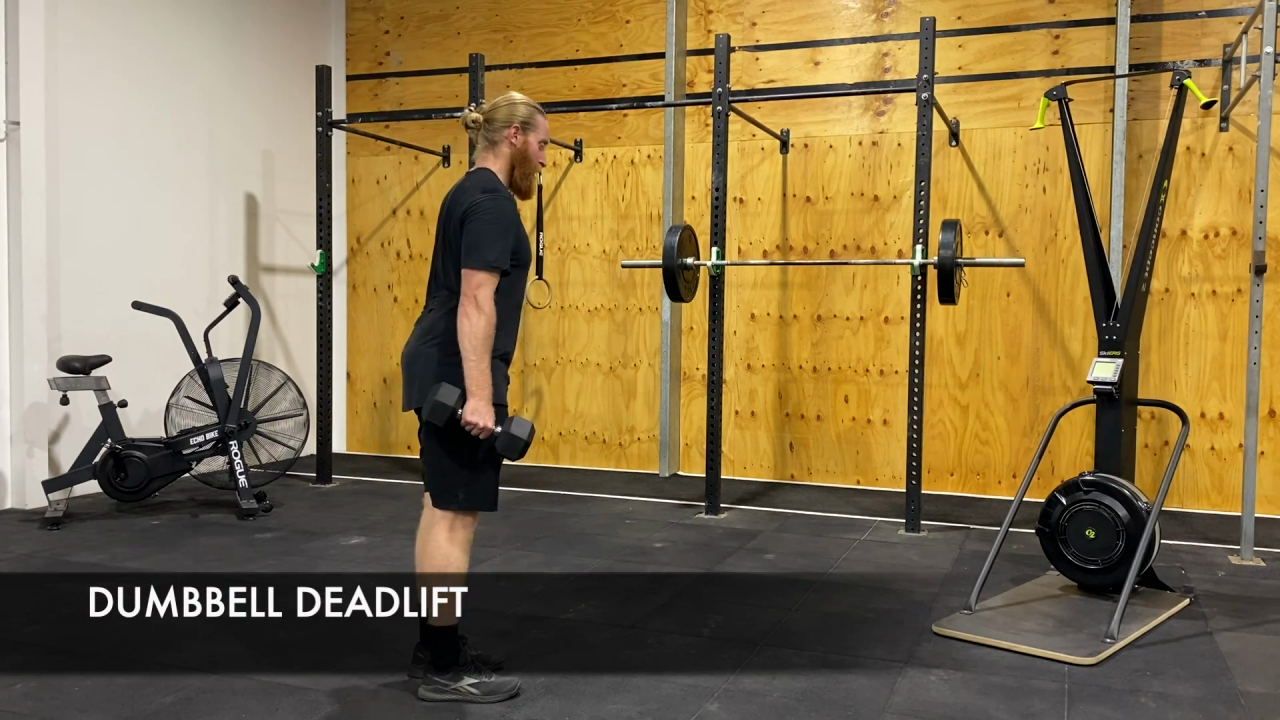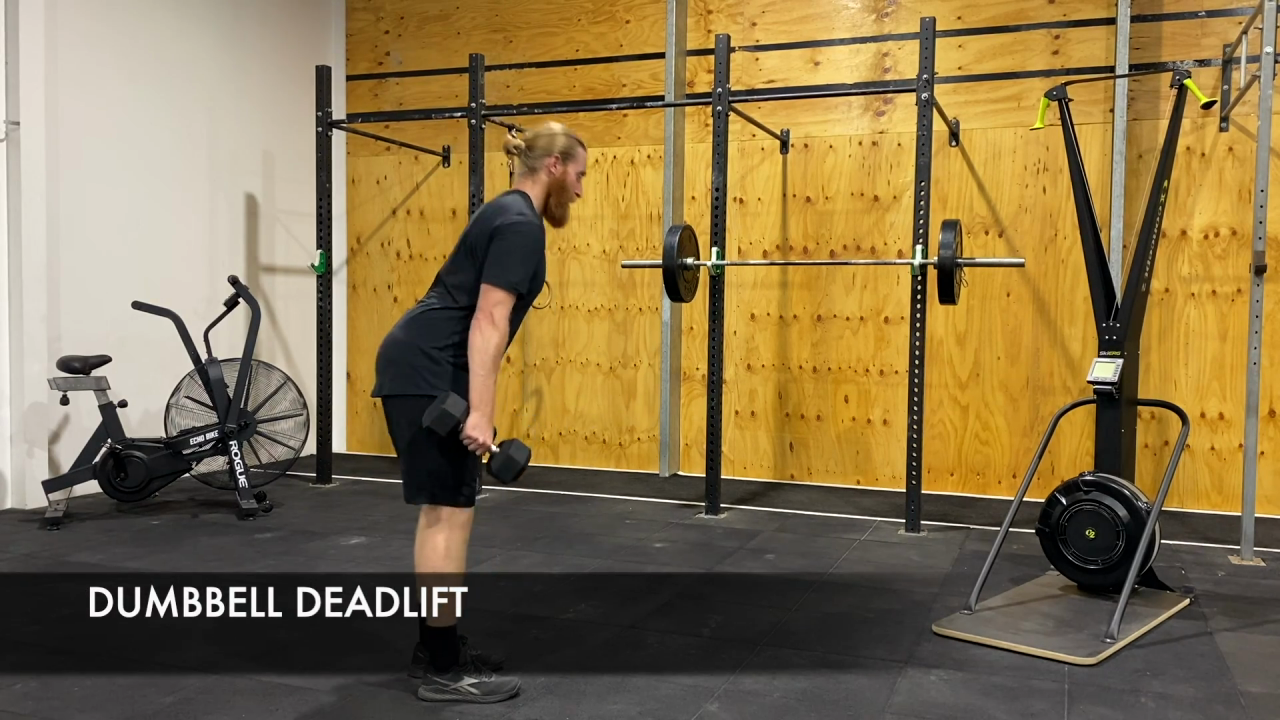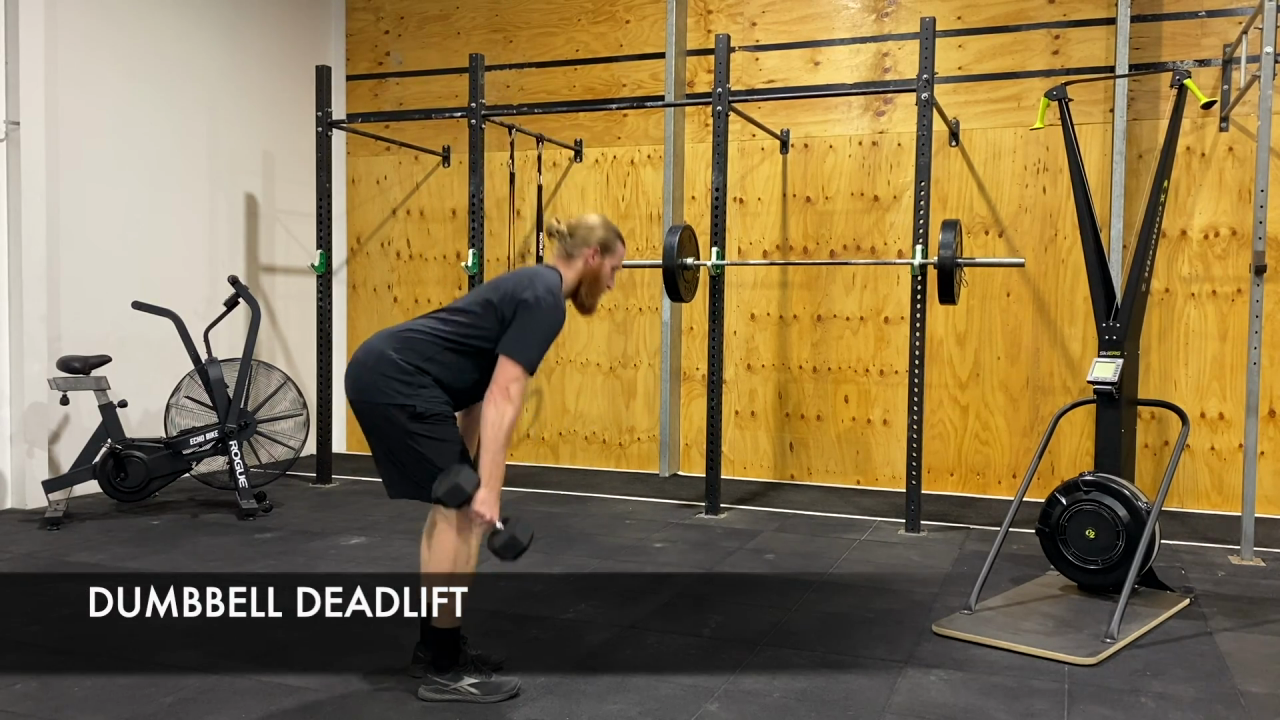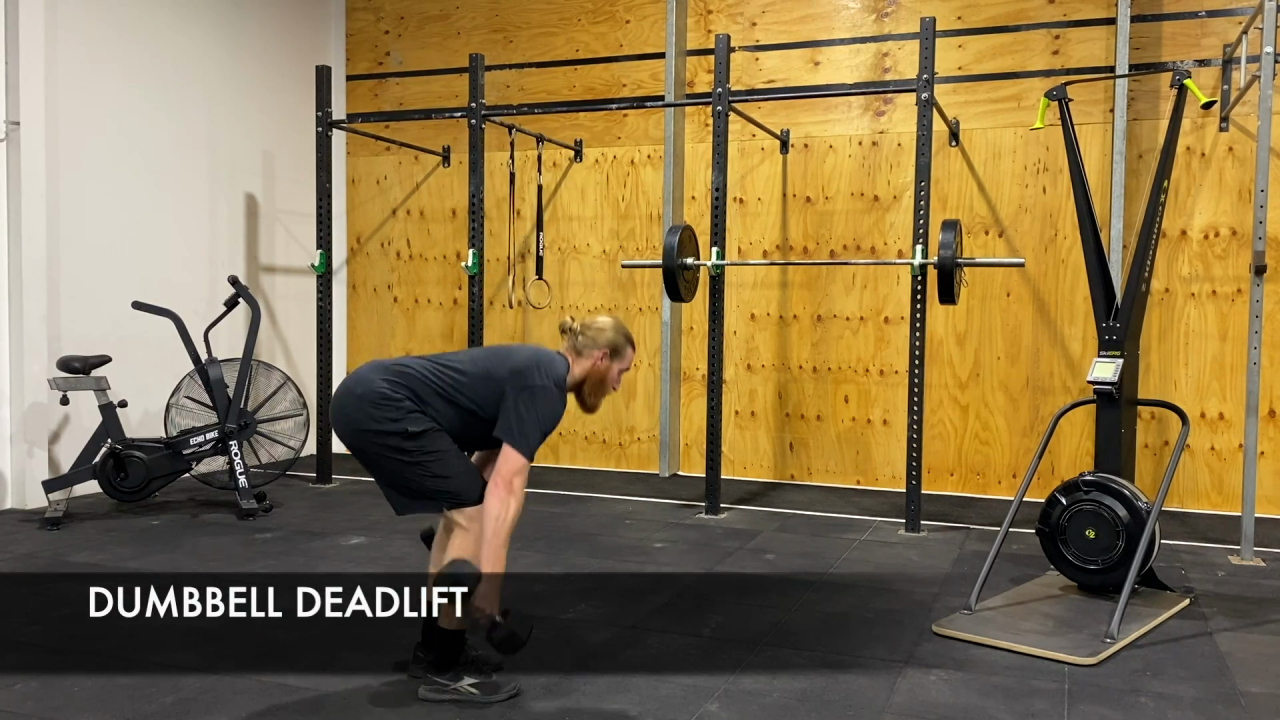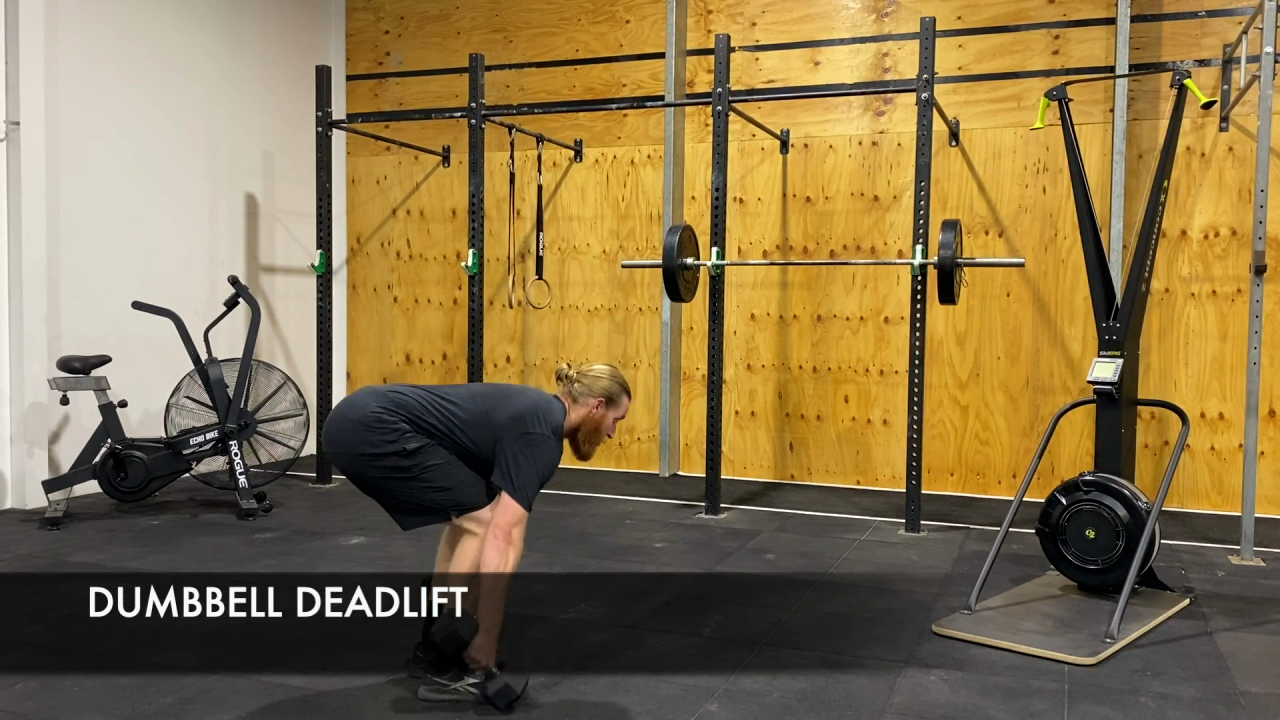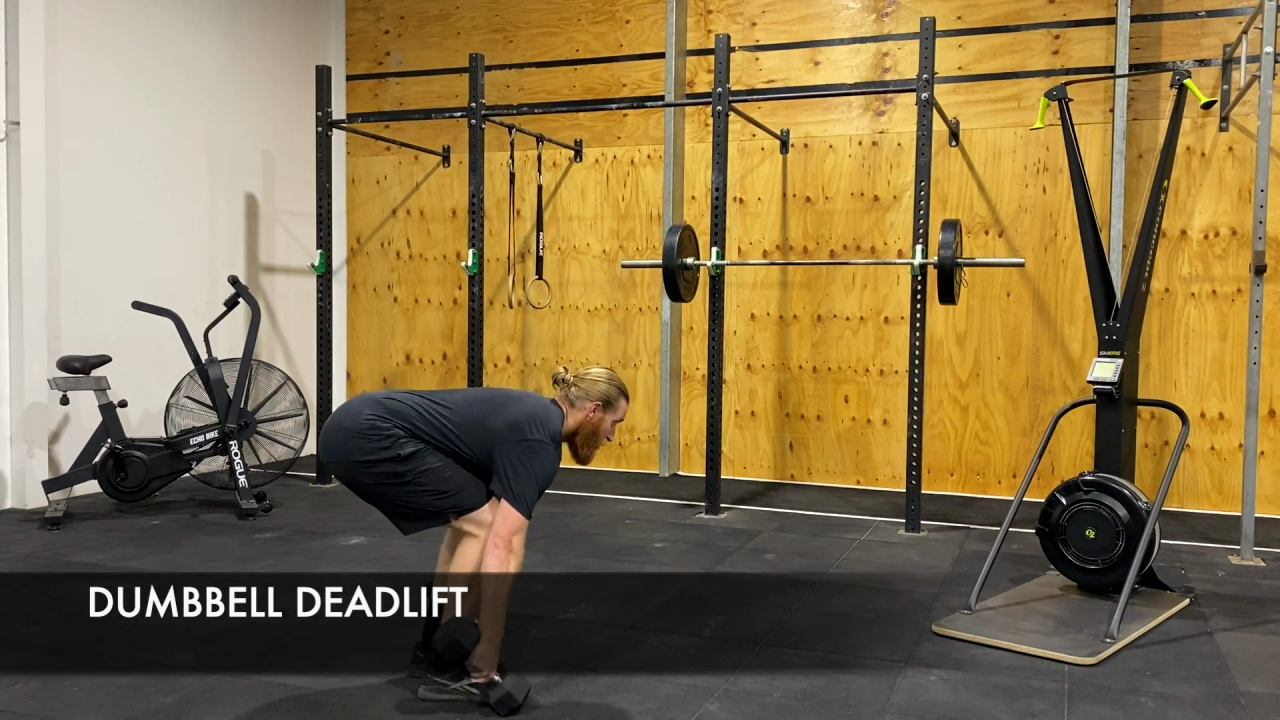
dt=0.3s
person 1, frame 1
left shoulder: (470, 194)
right shoulder: (491, 201)
right elbow: (475, 303)
right wrist: (480, 396)
left hip: (442, 370)
right hip: (459, 377)
left knee: (443, 508)
right knee: (455, 515)
left ankle: (436, 646)
right ankle: (444, 666)
person 1, frame 2
left shoulder: (507, 214)
right shoulder: (522, 225)
right elbow: (489, 322)
left wrist: (470, 405)
right wrist: (480, 414)
left hip: (415, 364)
right hip: (425, 372)
left knee: (441, 508)
right knee: (450, 511)
left ankle: (437, 646)
right ankle: (443, 667)
person 1, frame 3
left shoulder: (532, 287)
right shoulder: (544, 301)
left elbow: (486, 384)
right elbow: (504, 397)
left wrist: (465, 456)
right wrist: (488, 488)
left hip: (382, 373)
right hip: (398, 383)
left knee: (452, 507)
right knee: (460, 514)
left ankle: (436, 645)
right ankle: (444, 666)
person 1, frame 4
left shoulder: (537, 370)
right shoulder: (544, 389)
left elbow: (489, 457)
right elbow: (506, 486)
right wrist: (488, 584)
left hip: (363, 398)
right hip: (377, 407)
left knee: (465, 507)
right knee: (471, 516)
left ankle: (436, 645)
right ankle: (444, 668)
person 1, frame 5
left shoulder: (536, 411)
right shoulder: (541, 436)
left elbow: (487, 499)
right elbow: (504, 536)
right wrist: (487, 637)
left hip: (358, 422)
right hip: (371, 432)
left knee: (469, 515)
right knee: (479, 521)
left ankle: (436, 645)
right ankle: (445, 667)
person 1, frame 6
left shoulder: (534, 416)
right shoulder: (538, 443)
right elbow: (504, 545)
right wrist: (488, 648)
left hip: (355, 428)
right hip: (366, 438)
left knee: (471, 516)
right knee: (483, 523)
left ankle: (435, 645)
right ankle: (446, 666)
